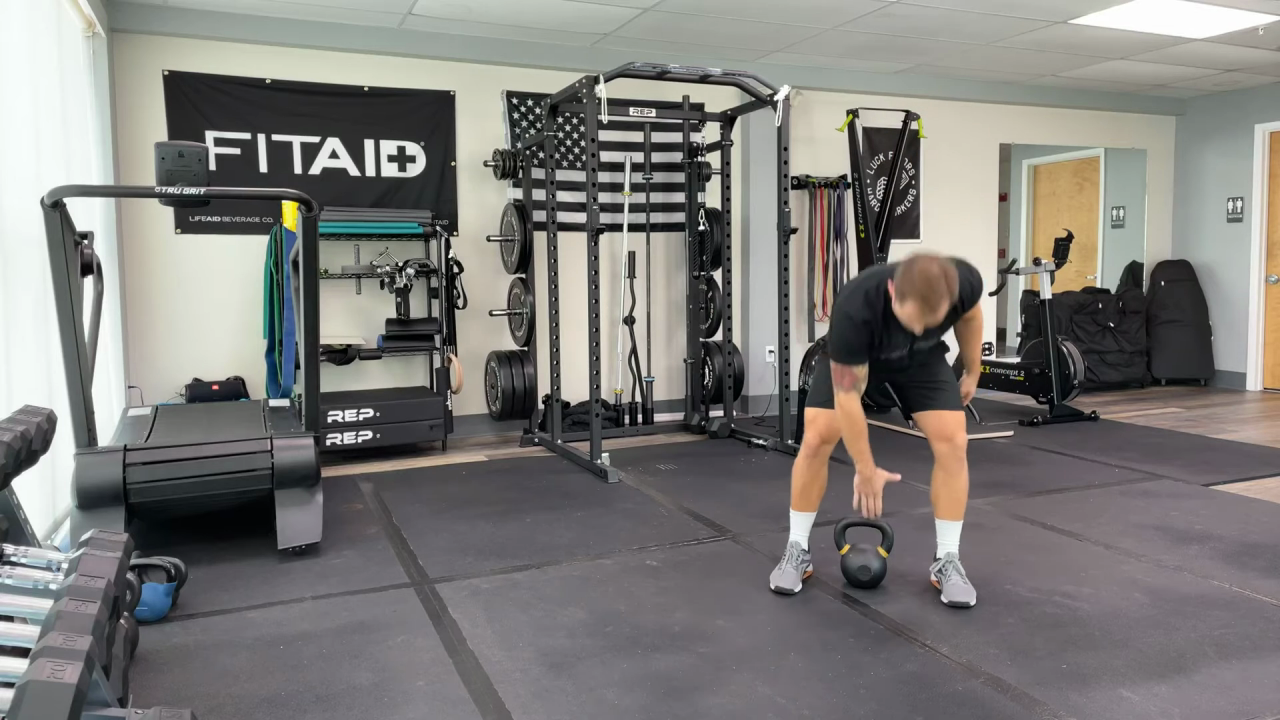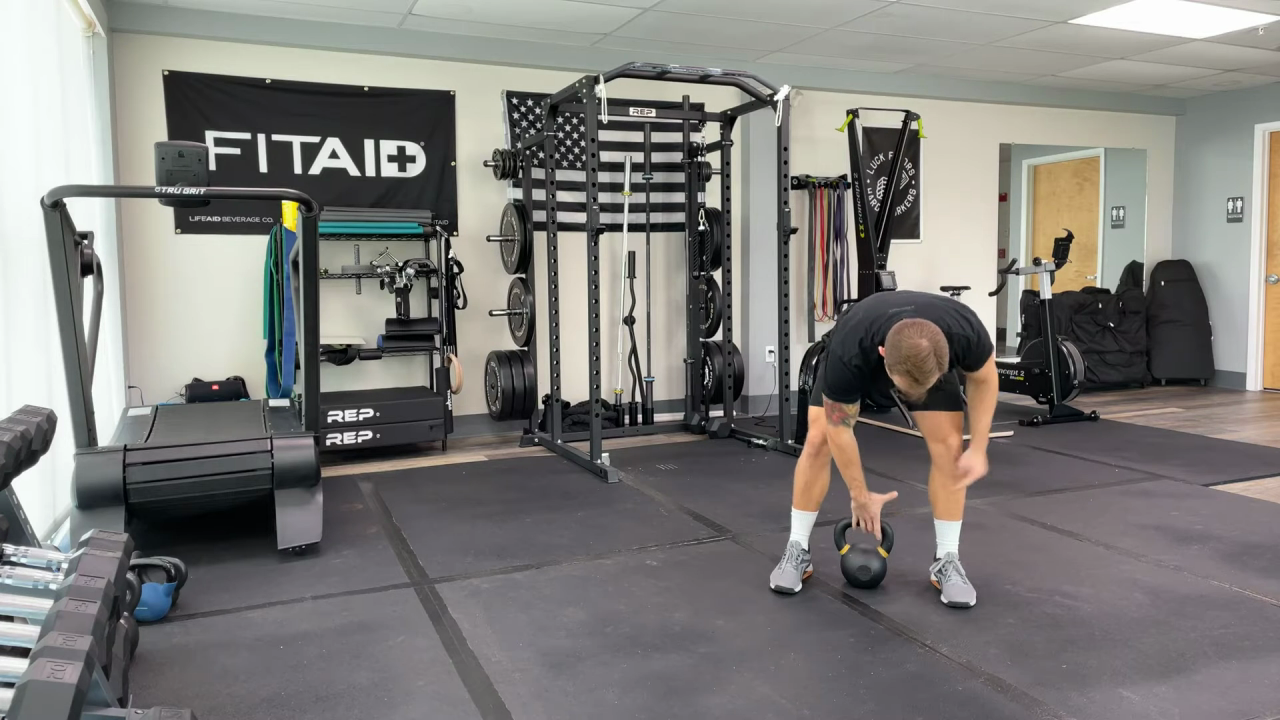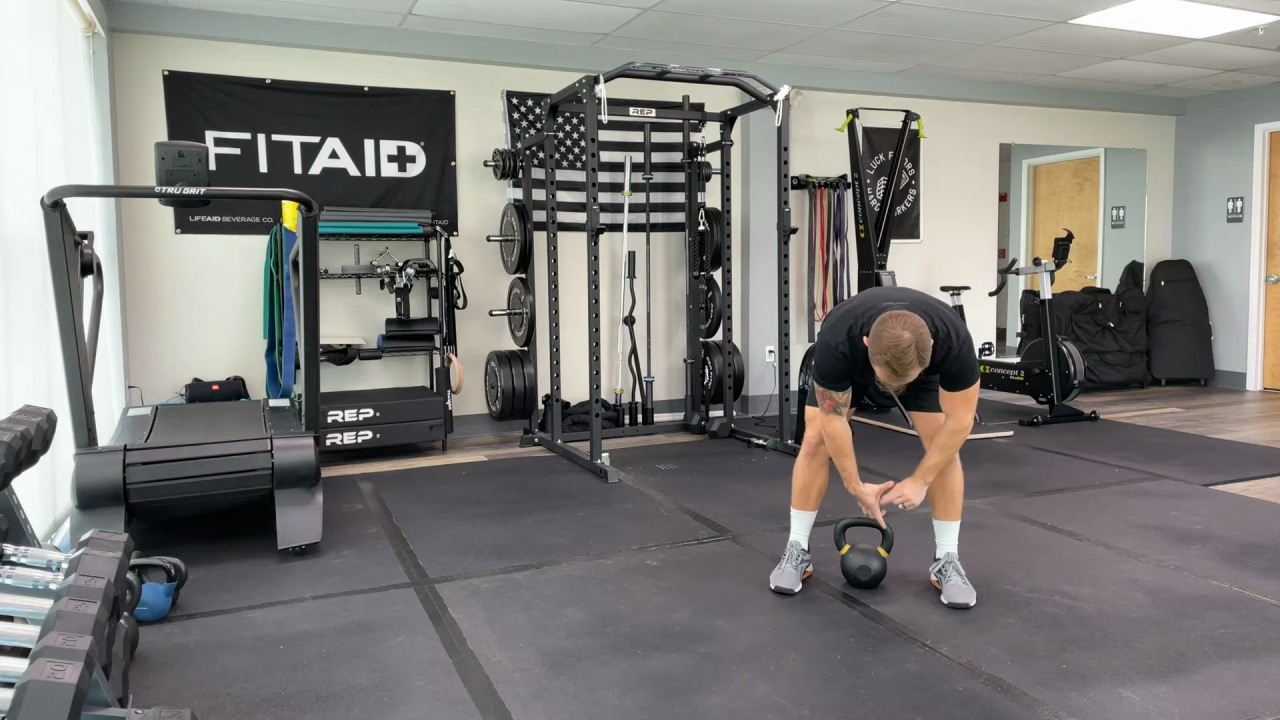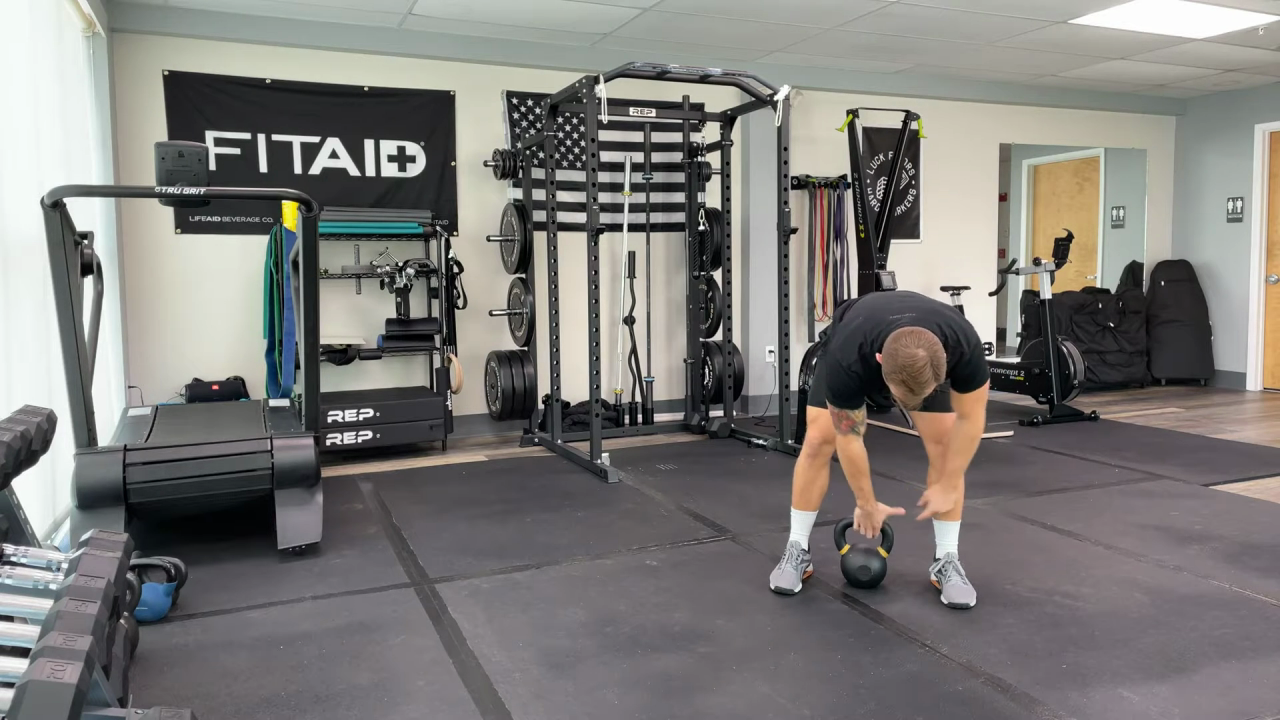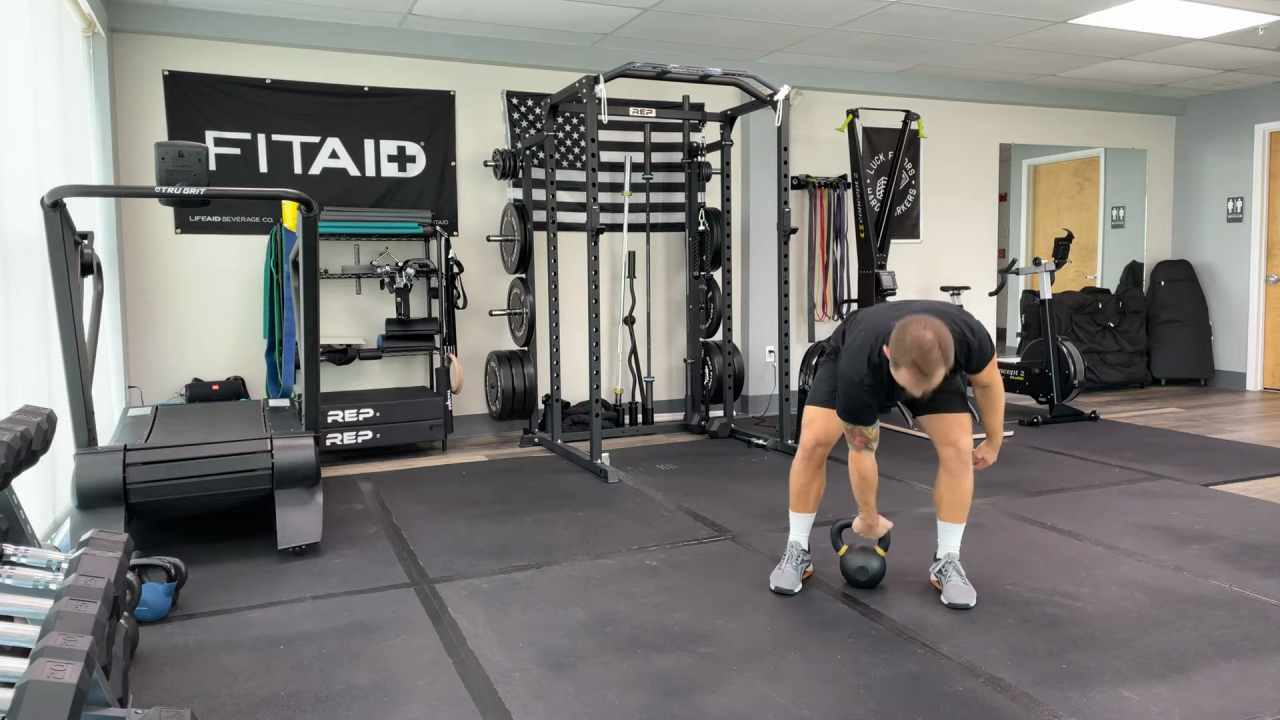
dt=1s
person 1, frame 1
left shoulder: (965, 282)
right shoulder: (854, 310)
right elbow: (848, 399)
left wrist: (972, 372)
right wrist: (866, 470)
left hip: (923, 362)
right hip: (853, 357)
left knee: (952, 443)
right knee: (816, 440)
left ankle: (947, 561)
right ankle: (797, 551)
person 1, frame 2
left shoulder: (965, 332)
right shoulder: (848, 354)
left elbow: (983, 378)
right elbow: (839, 429)
left wrist: (978, 447)
right wrist: (860, 496)
right hip: (856, 352)
left knee: (948, 444)
right knee: (819, 439)
left ankle: (947, 560)
right ankle: (797, 550)
person 1, frame 3
left shoulder: (953, 341)
right shoulder: (836, 342)
left elbow: (958, 419)
right elbow: (832, 419)
left wrist: (920, 480)
right wrist: (855, 486)
left hip: (923, 363)
right hip: (851, 363)
left knee: (941, 444)
right knee: (815, 440)
left ankle: (947, 560)
right ankle: (797, 550)
person 1, frame 4
left shoulder: (962, 345)
right shoulder: (846, 358)
left elbow: (970, 419)
right elbow: (847, 436)
left wrist: (949, 488)
right wrist: (866, 503)
left hip: (927, 357)
right hip: (848, 344)
left knee: (944, 442)
right knee: (818, 440)
left ankle: (946, 560)
right ankle: (797, 551)
person 1, frame 5
left shoulder: (967, 335)
right shoulder: (858, 371)
left elbow: (988, 381)
right elbow: (862, 452)
left wrist: (994, 440)
right wrist: (868, 517)
right hip: (849, 356)
left knee: (958, 448)
right knee: (813, 443)
left ankle: (947, 561)
right ankle: (797, 552)
